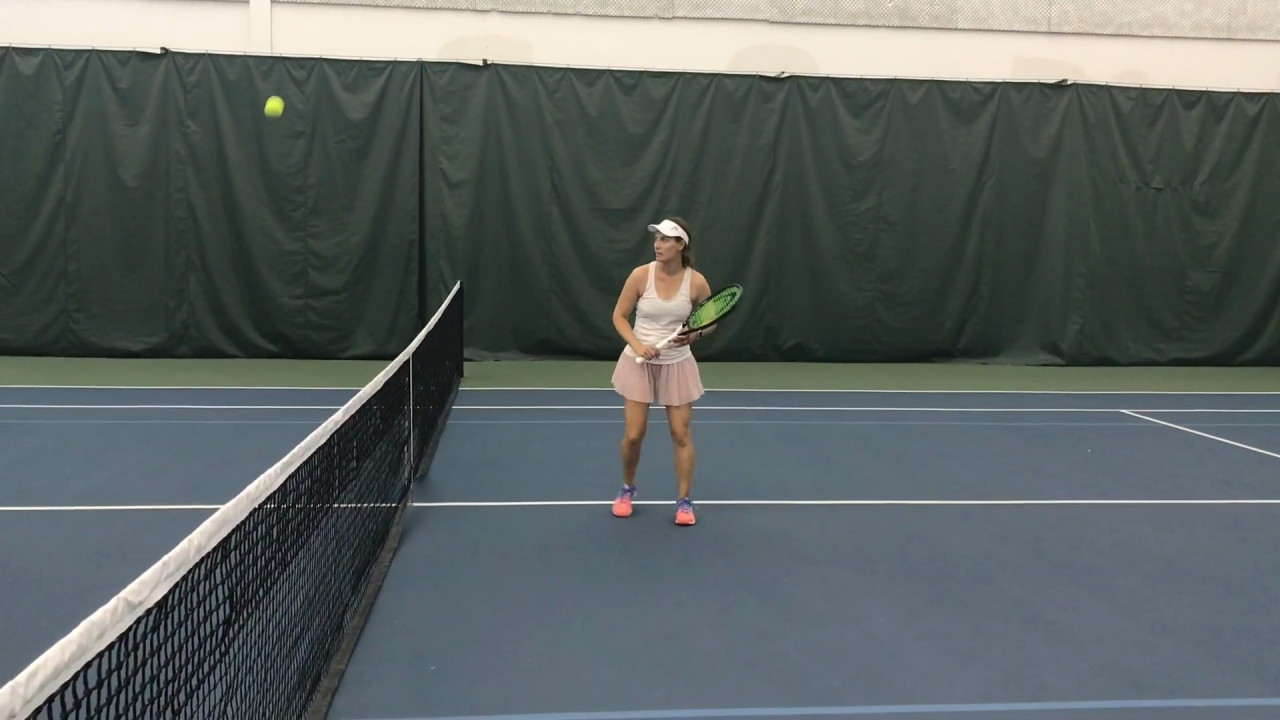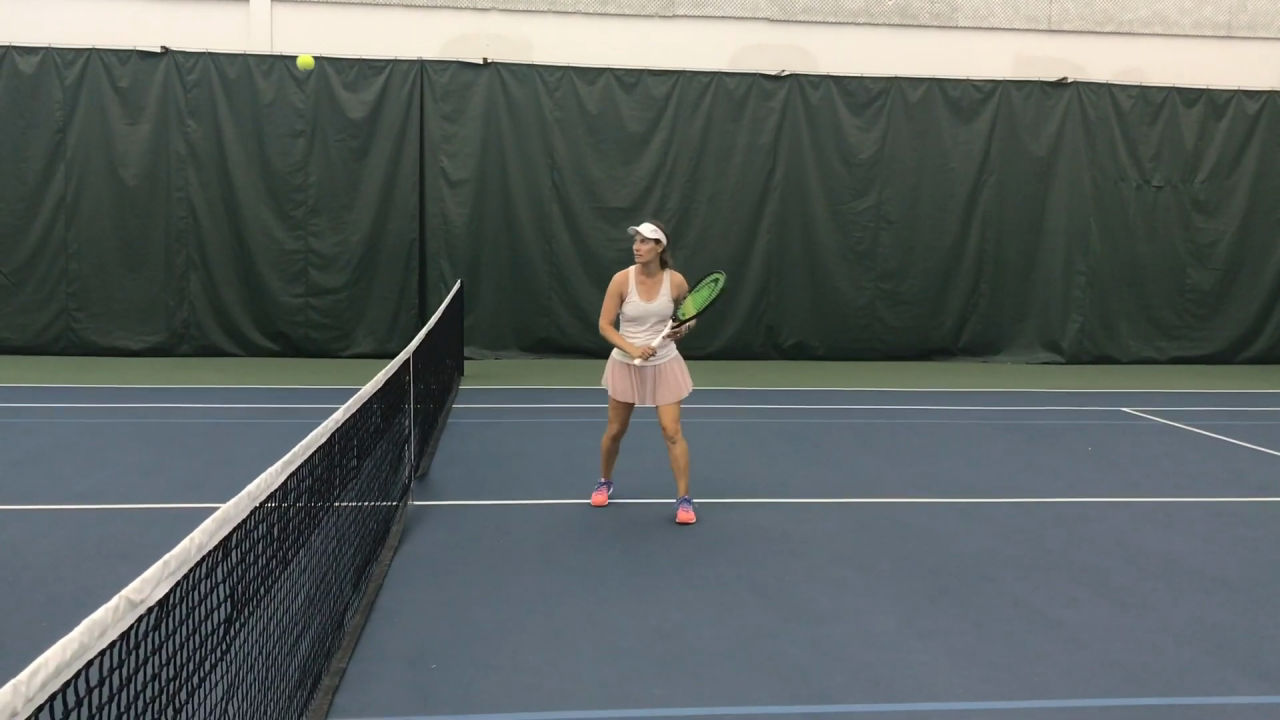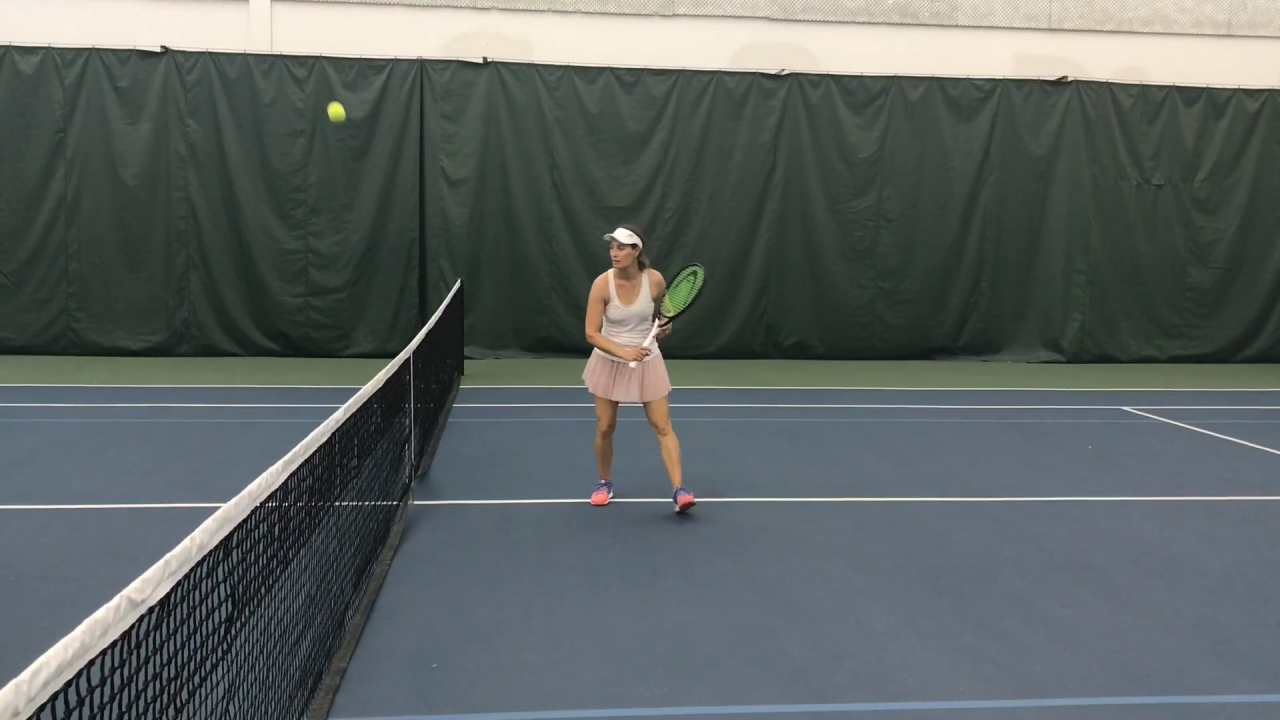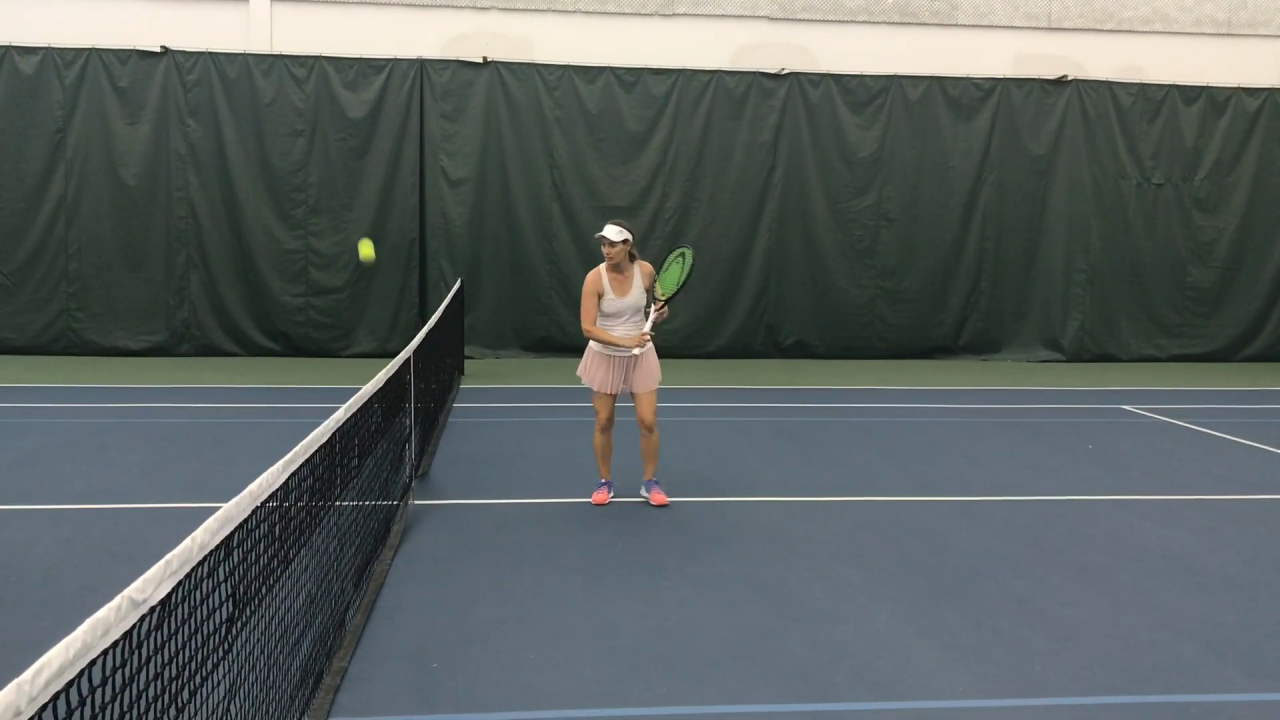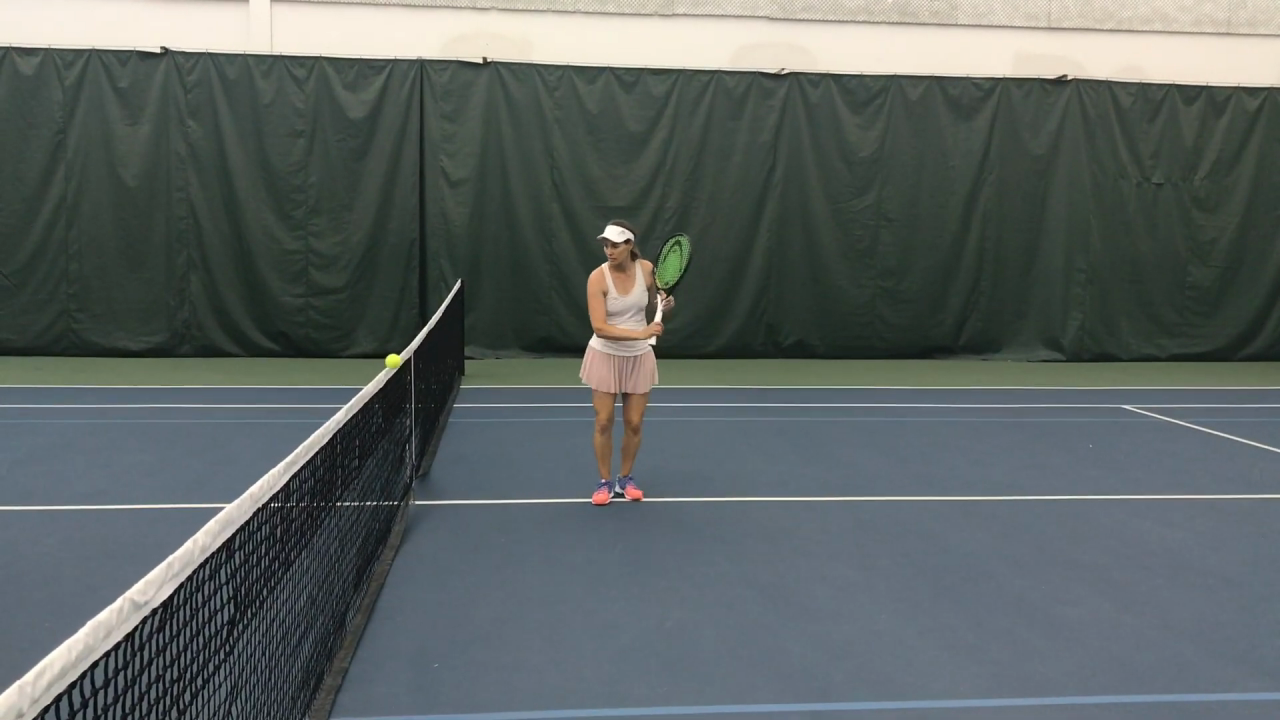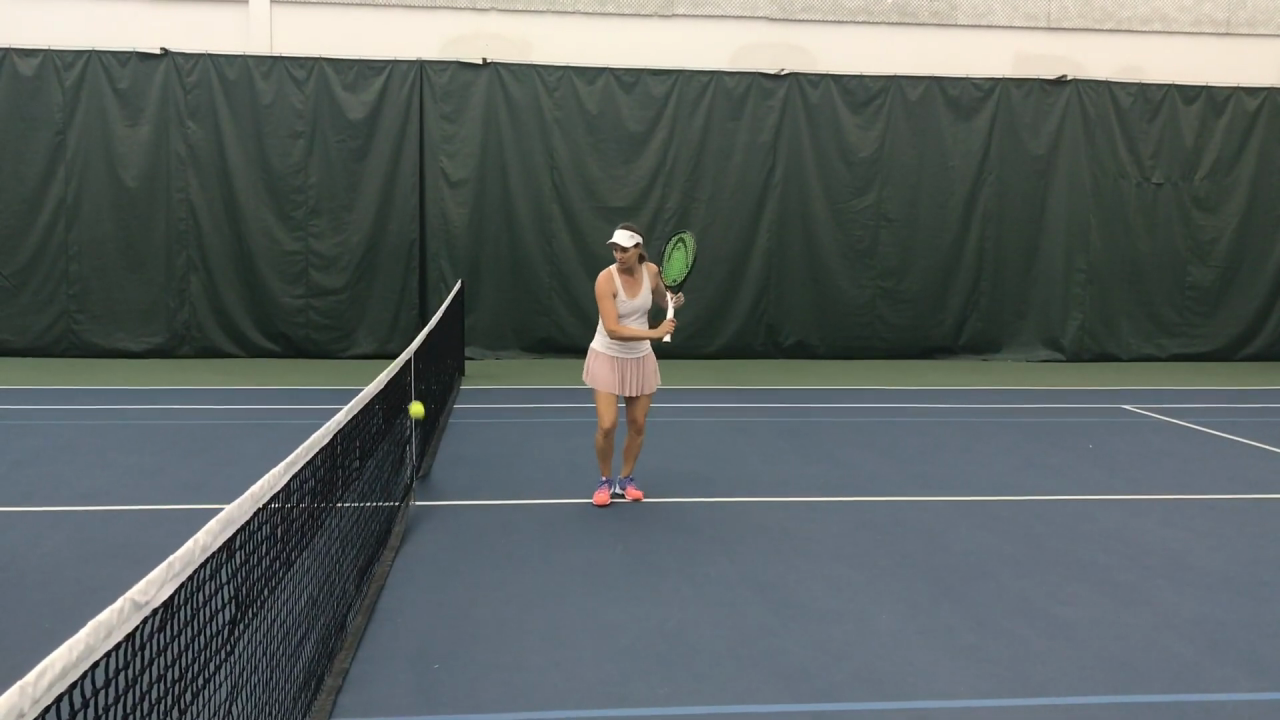
dt=0.2s
person 1, frame 1
left shoulder: (697, 282)
right shoulder: (641, 275)
right elbow: (619, 316)
left wrist: (694, 335)
right wrist: (638, 346)
left hip: (677, 365)
right hip: (640, 363)
left knee: (681, 435)
right knee: (634, 435)
left ankle: (684, 500)
right ankle: (628, 489)
person 1, frame 2
left shoulder: (676, 281)
right shoulder: (621, 280)
left elbow: (690, 317)
right elbow: (605, 325)
left wrist: (682, 329)
right wrist: (632, 349)
left hip: (664, 365)
right hip: (626, 364)
left knee: (673, 432)
right knee: (615, 430)
left ankle: (684, 499)
right ankle: (604, 481)
person 1, frame 3
left shoulder: (655, 279)
right shoulder: (602, 284)
right elbow: (591, 333)
left wrist: (665, 326)
right wrist: (624, 353)
left hip: (647, 362)
right hip: (609, 362)
left knee: (662, 426)
right knee: (605, 428)
left ankle: (680, 490)
right ankle: (604, 483)
person 1, frame 4
left shoulder: (646, 270)
right shoulder: (594, 279)
right elbow: (588, 328)
left wrist: (660, 311)
right wrist: (625, 342)
left hip: (641, 356)
right hip: (604, 356)
left knee: (648, 422)
right knee: (604, 423)
left ankle: (650, 482)
right ankle: (605, 482)
person 1, frame 5
left shoulder: (646, 269)
right shoulder: (598, 278)
right elbow: (599, 328)
left wrist: (664, 303)
right wrist: (640, 334)
left hip: (639, 357)
right hip: (605, 356)
left knee: (634, 424)
right knee: (604, 423)
left ankle: (626, 478)
right ankle: (605, 482)
person 1, frame 6
left shoulder: (651, 271)
right shoulder: (606, 279)
left elbow: (662, 300)
right elbow: (613, 330)
left wrist: (674, 301)
right wrist: (655, 333)
left hip: (640, 358)
right hip: (607, 358)
left knee: (637, 425)
right knee: (607, 426)
left ankle: (625, 479)
right ankle: (605, 480)
